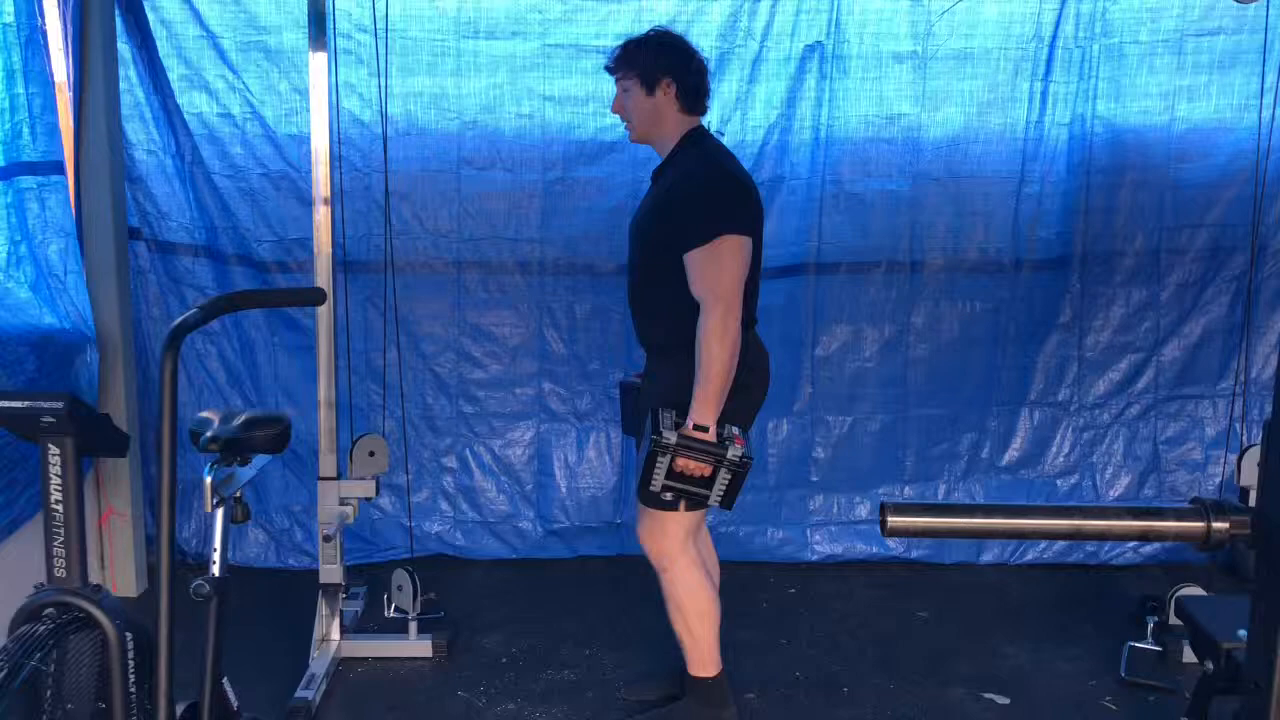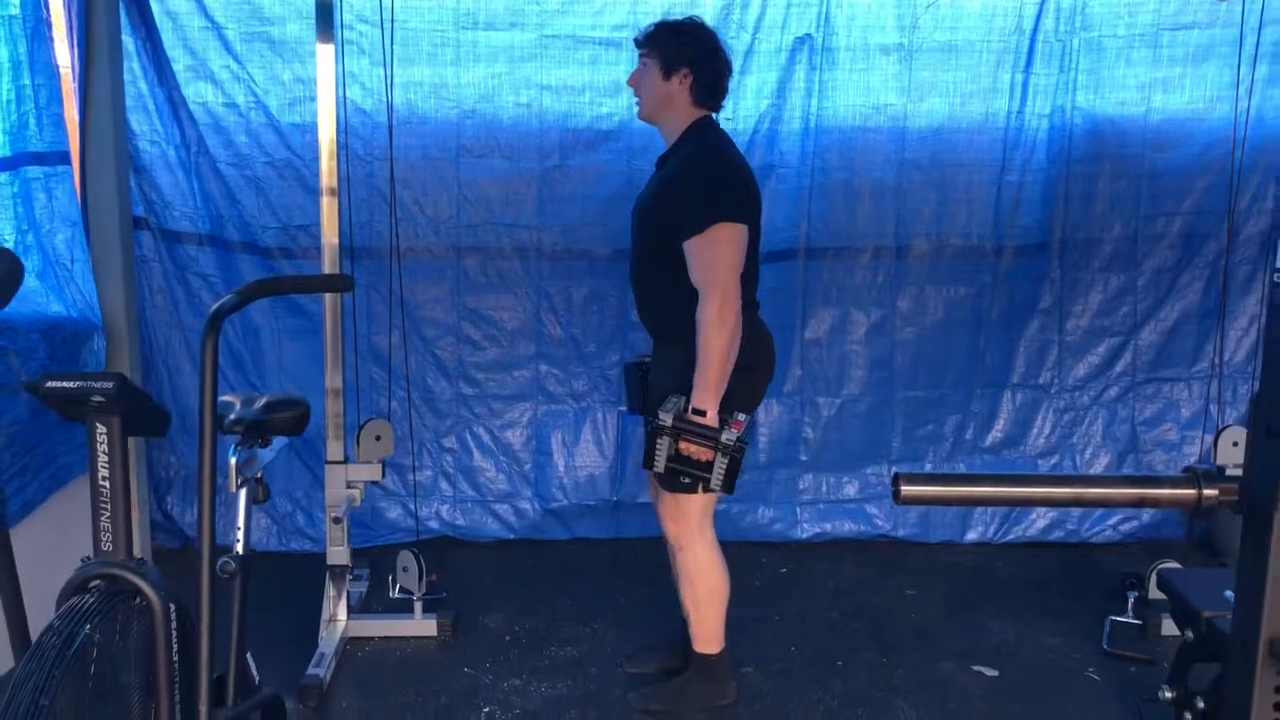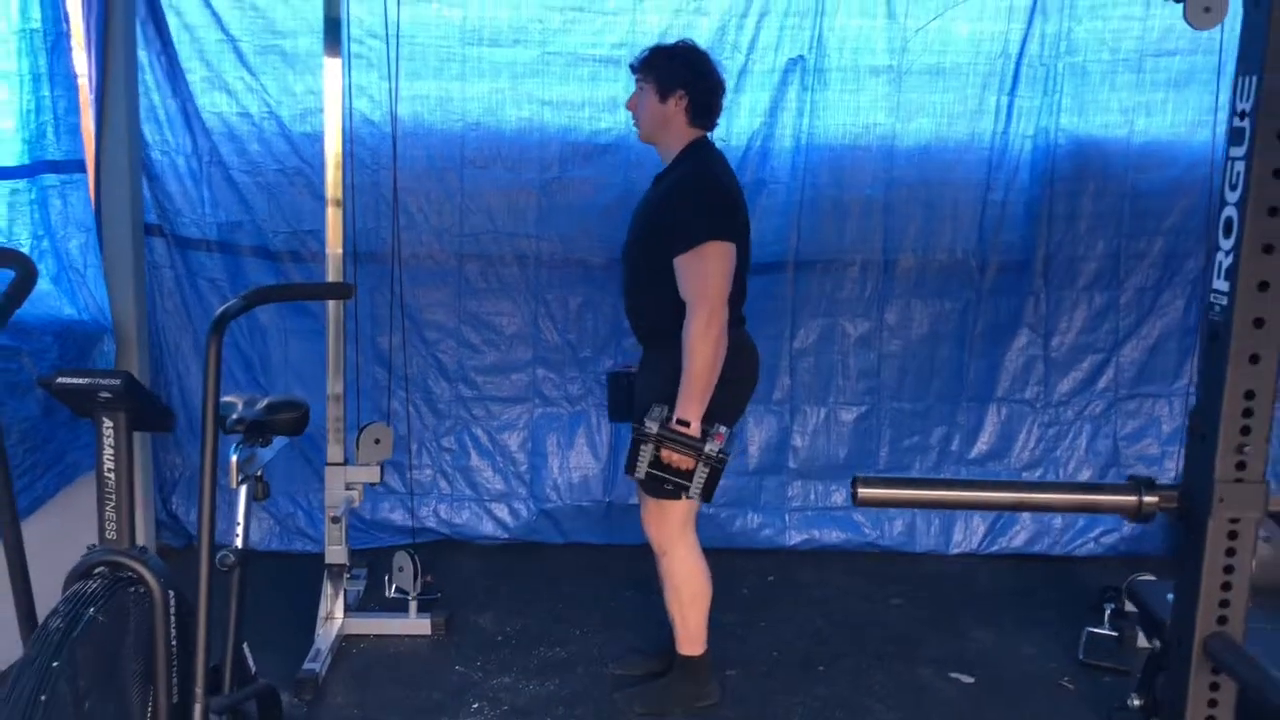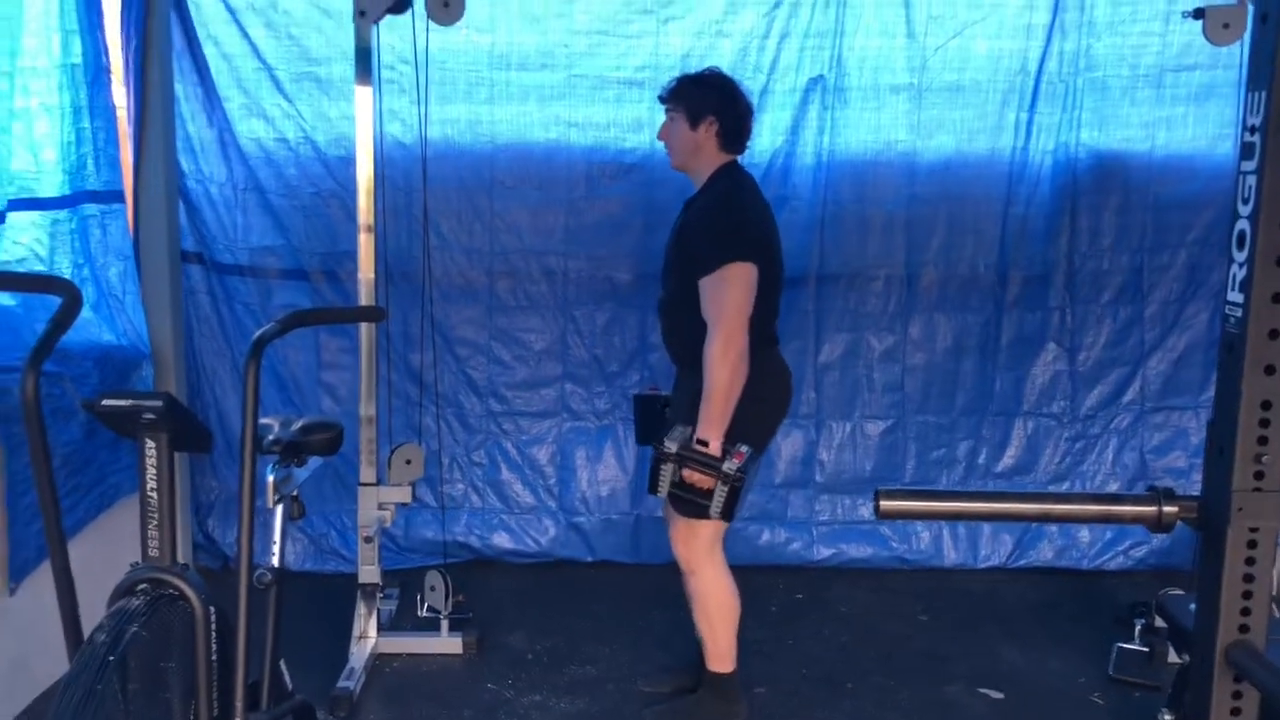
dt=0.7s
person 1, frame 1
left shoulder: (709, 180)
right shoulder: (681, 170)
left elbow: (722, 310)
left wrist: (703, 420)
left hip: (706, 380)
right hip: (680, 372)
left knee: (664, 537)
right knee: (682, 529)
person 1, frame 2
left shoulder: (707, 167)
right shoulder: (684, 158)
left elbow: (720, 299)
left wrist: (705, 404)
left hip: (713, 365)
right hip: (681, 357)
left knee: (684, 519)
right knee: (671, 506)
right ankle: (693, 642)
person 1, frame 3
left shoulder: (697, 186)
right shoulder: (684, 175)
left elbow: (707, 314)
left wrist: (689, 415)
left hip: (697, 373)
right hip: (672, 363)
left knee: (666, 522)
right knee: (660, 510)
right ankle: (681, 644)
person 1, frame 4
left shoulder: (724, 209)
right shoulder: (720, 199)
left elbow: (728, 335)
left wrist: (709, 434)
right wrist: (689, 406)
left hip: (732, 395)
right hip: (712, 387)
left knee: (694, 541)
right knee: (688, 529)
right ankle: (709, 663)
